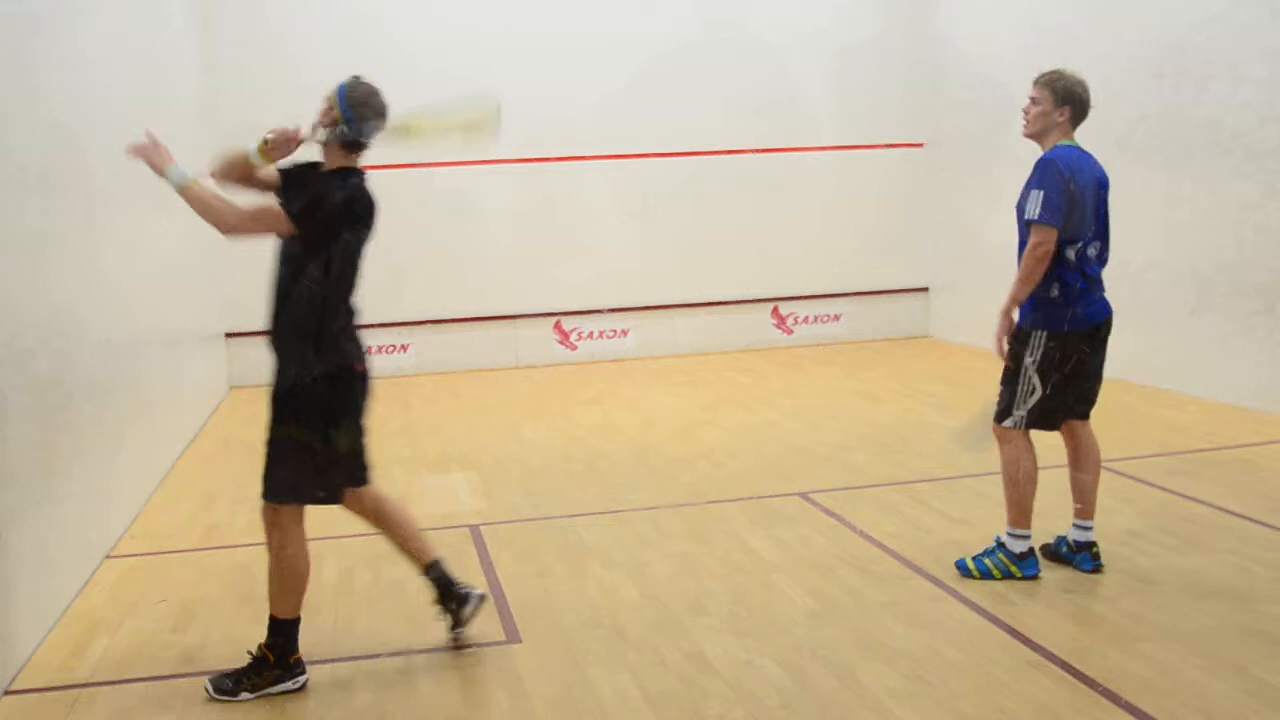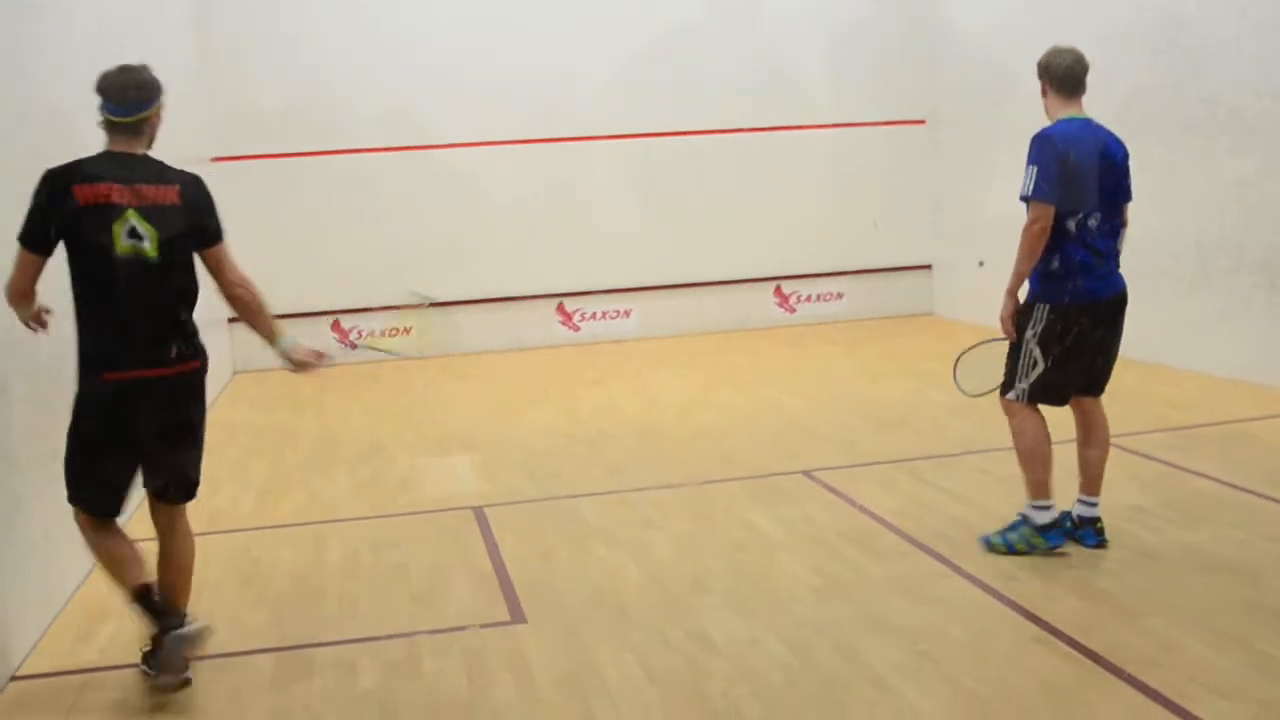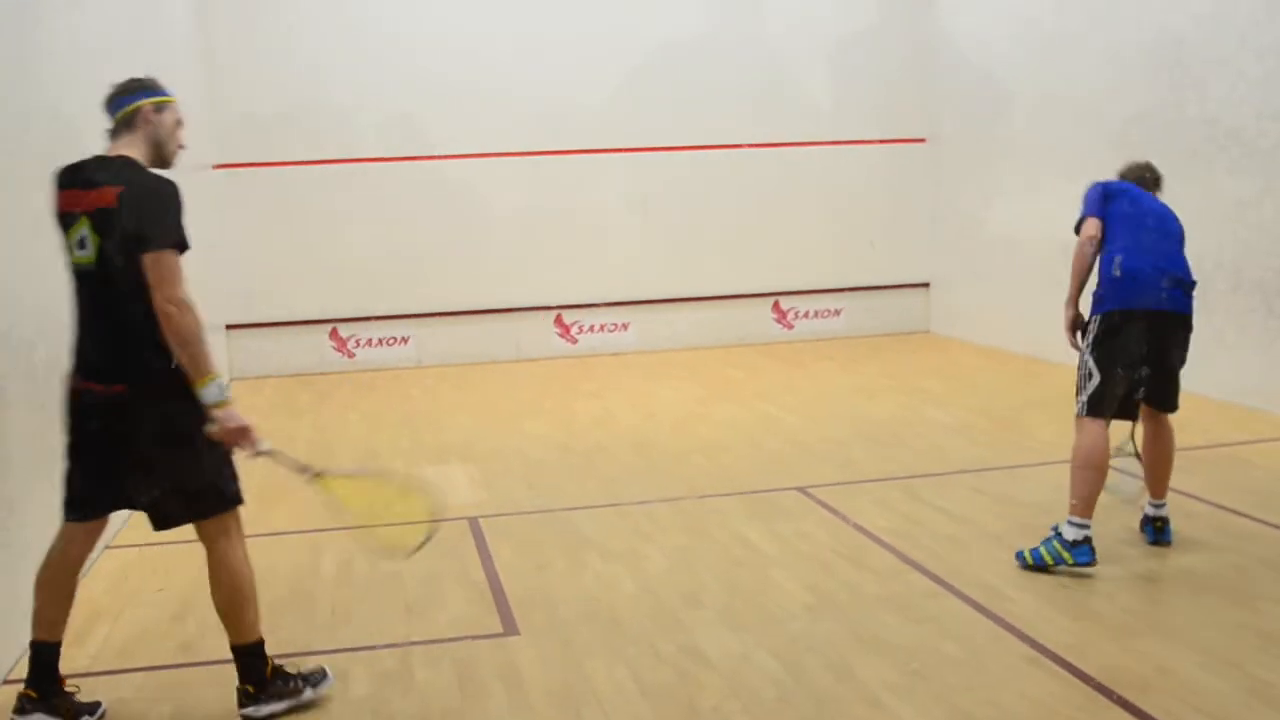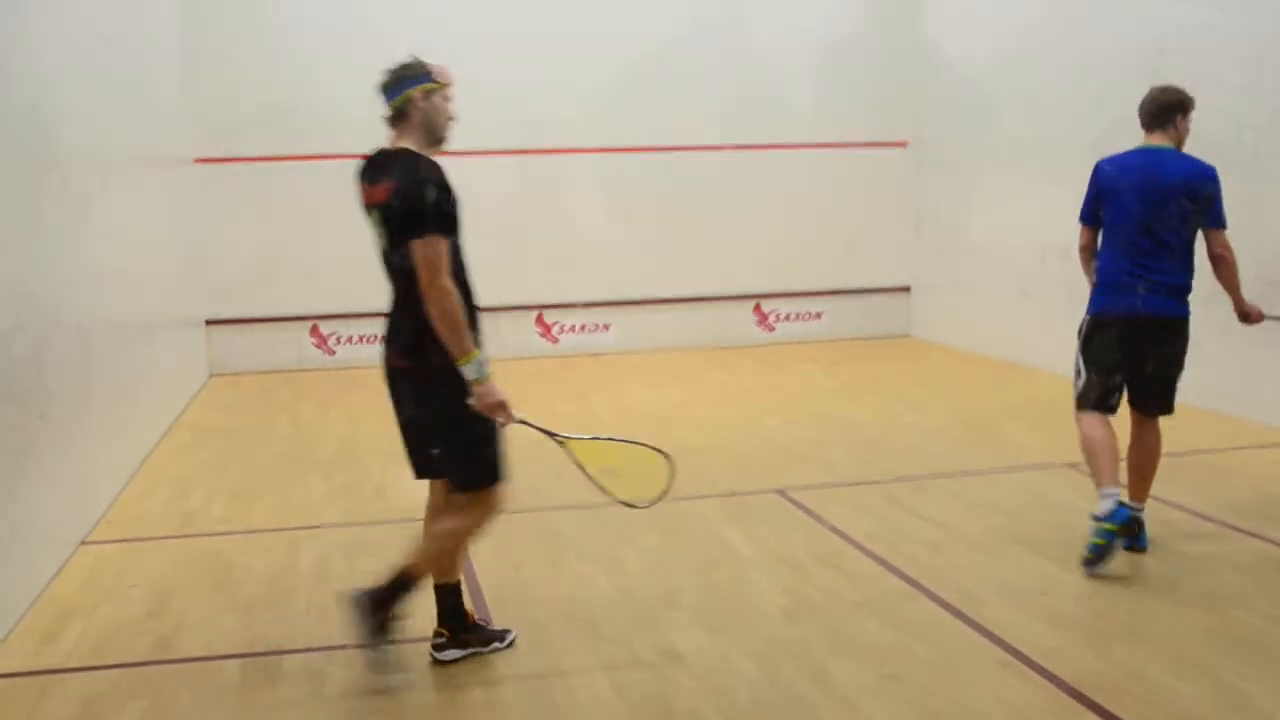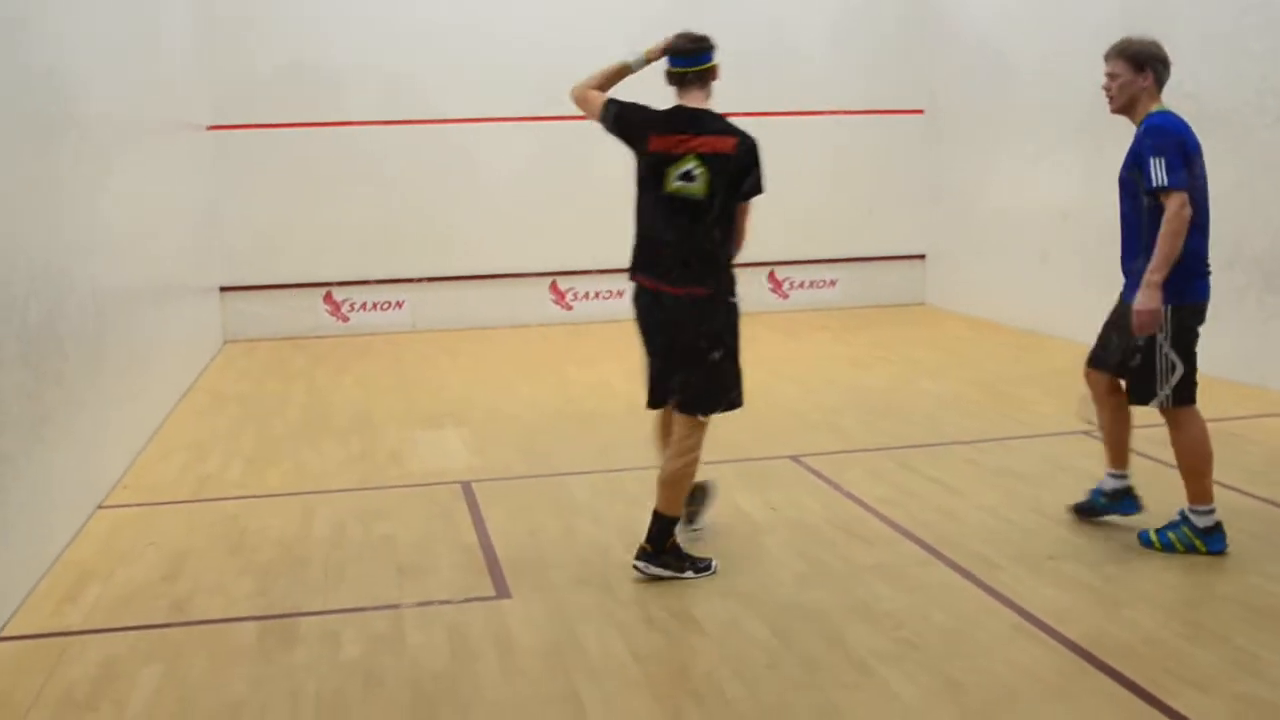
dt=1s
person 1, frame 1
left shoulder: (347, 196)
right shoulder: (314, 178)
left elbow: (231, 219)
right elbow: (229, 174)
left wrist: (168, 167)
right wrist: (264, 152)
left hip: (316, 372)
right hip: (330, 366)
left knee: (283, 510)
right knee: (356, 492)
left ankle: (281, 657)
right ankle: (451, 592)
person 1, frame 2
left shoulder: (62, 186)
right shoulder: (187, 190)
right elbow: (235, 287)
right wrist: (285, 346)
left hip: (107, 382)
right hip: (179, 376)
left knee: (94, 515)
right knee: (171, 513)
left ankle: (167, 622)
right ankle: (170, 642)
person 1, frame 3
left shoulder: (70, 184)
right shoulder: (152, 191)
right elbow: (172, 307)
right wrist: (216, 399)
left hip: (92, 389)
right hip: (155, 392)
left knee: (79, 533)
right knee: (221, 528)
person 1, frame 4
left shoulder: (377, 171)
right shoulder: (423, 178)
right elbow: (437, 286)
left wrist: (428, 82)
right wrist: (477, 375)
left hip: (405, 360)
right hip: (439, 363)
left knee: (447, 492)
right knee: (481, 498)
left ankle: (451, 621)
right ankle: (385, 598)
person 1, frame 5
left shoulder: (645, 125)
right shoulder: (740, 145)
left elbow: (582, 92)
right elbow: (736, 230)
left wrist: (637, 59)
left hip: (653, 292)
right hip: (708, 296)
left knee: (672, 408)
right knee: (691, 420)
left ankle: (684, 497)
right ankle: (657, 546)
person 2, frame 1
left shoulder: (1052, 166)
right shoulder: (1091, 168)
left elbow: (1041, 247)
left wrist: (1007, 312)
left hip: (1052, 322)
right hip: (1090, 315)
left knee: (1011, 426)
right knee: (1075, 422)
left ankle: (1017, 548)
right ankle: (1082, 540)
person 2, frame 2
left shoulder: (1049, 141)
right shoulder: (1113, 144)
left elbow: (1039, 223)
right elbow: (1120, 220)
left wrist: (1011, 291)
left hip: (1060, 295)
right hip: (1108, 291)
left knee: (1021, 400)
right knee: (1086, 401)
left ankle: (1040, 517)
right ankle: (1086, 517)
person 2, frame 3
left shoulder: (1105, 190)
right shoulder: (1169, 216)
left elbow: (1090, 237)
left wrist: (1072, 304)
left hip: (1122, 302)
right hip: (1176, 308)
left knee: (1093, 416)
right knee: (1157, 412)
left ankle: (1075, 535)
right ankle: (1157, 517)
person 2, frame 4
left shoulder: (1106, 170)
right shoulder: (1200, 176)
left elbow: (1086, 245)
right elbow: (1219, 250)
right wrist: (1241, 304)
left hip: (1111, 308)
right hip: (1169, 312)
left knee: (1092, 410)
right knee: (1146, 416)
left ankle: (1111, 507)
right ankle: (1133, 513)
person 2, frame 5
left shoulder: (1161, 132)
right shoulder: (1155, 132)
left elbow: (1179, 210)
left wrist: (1153, 284)
left hip: (1169, 296)
right hip: (1146, 292)
left knee: (1177, 404)
right knee: (1101, 375)
left ankle: (1202, 521)
right ankle: (1116, 488)
